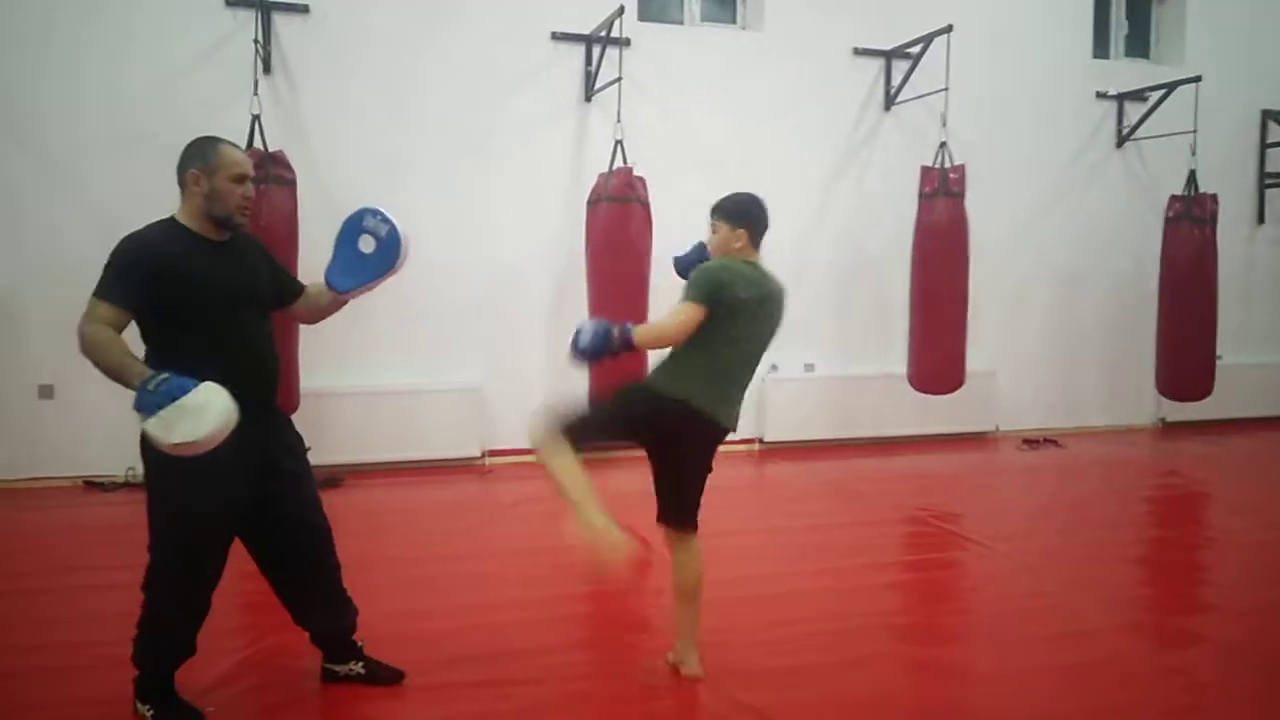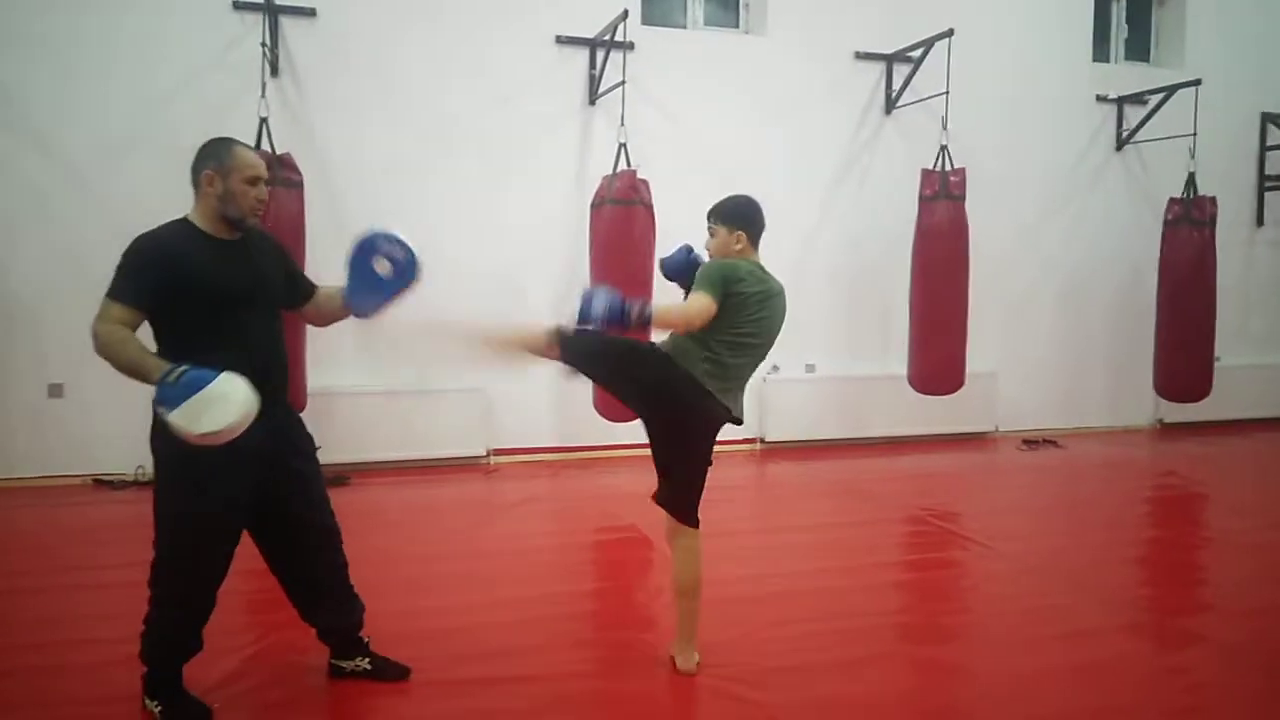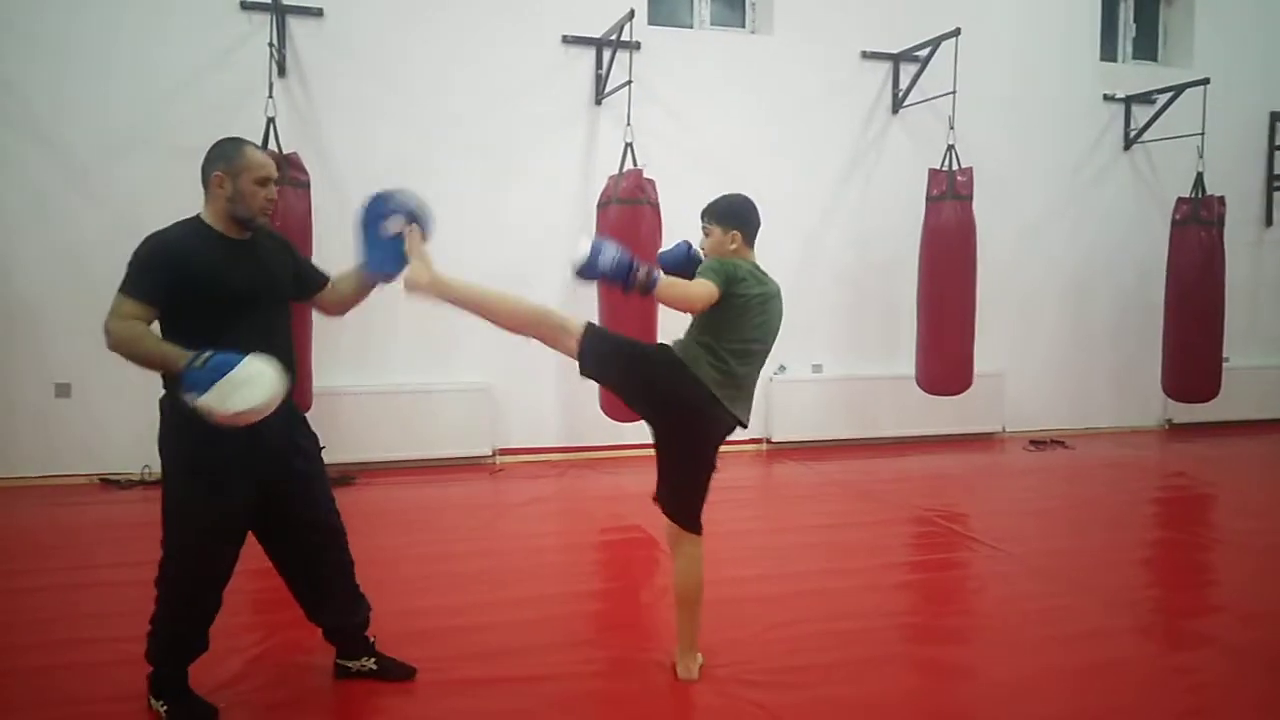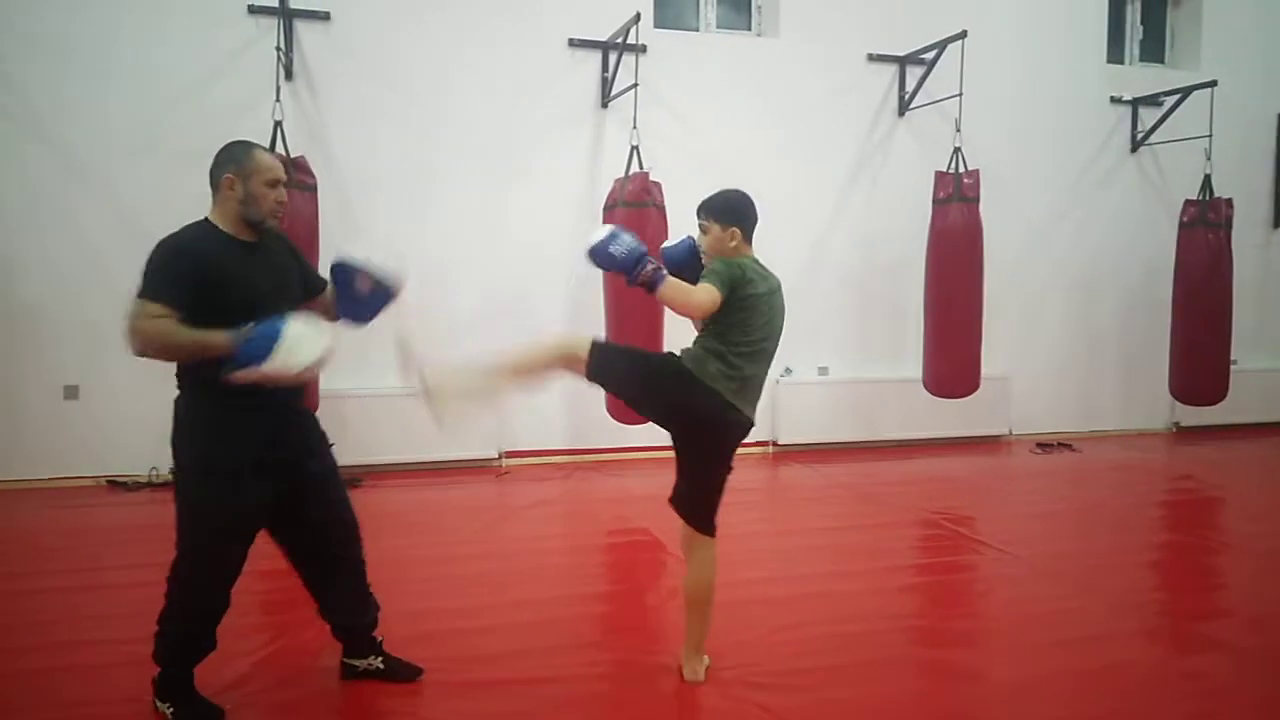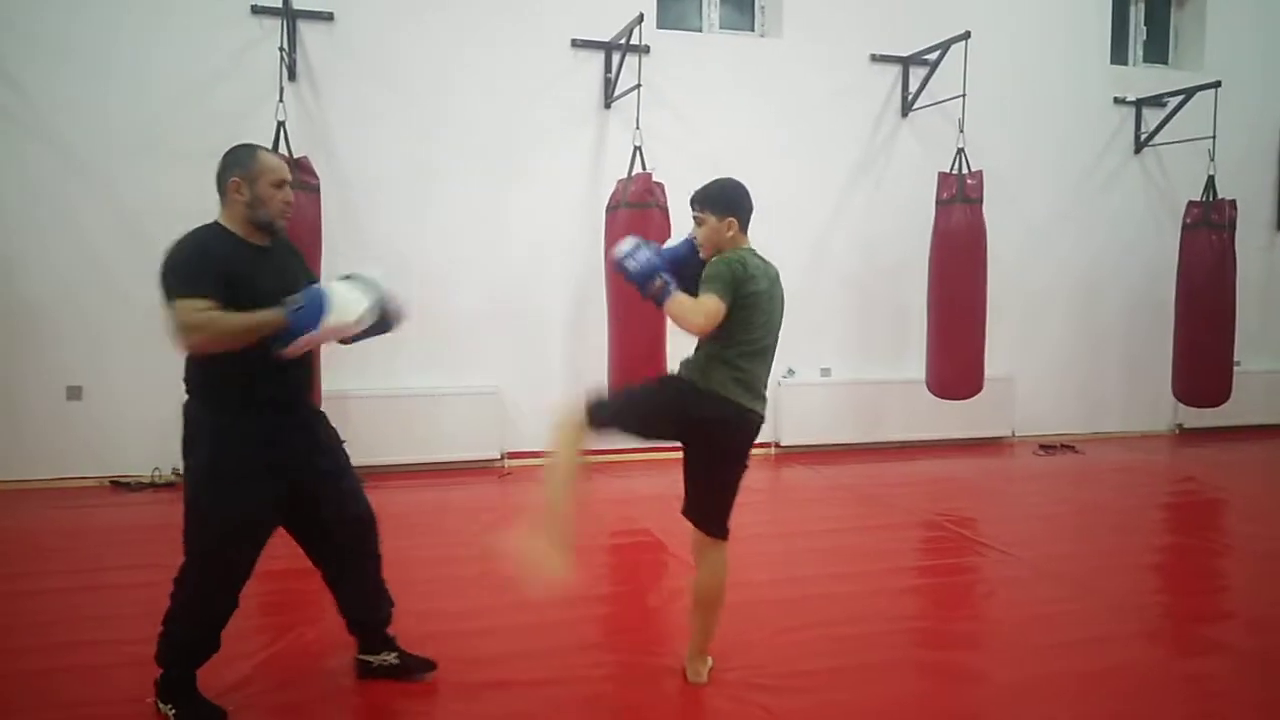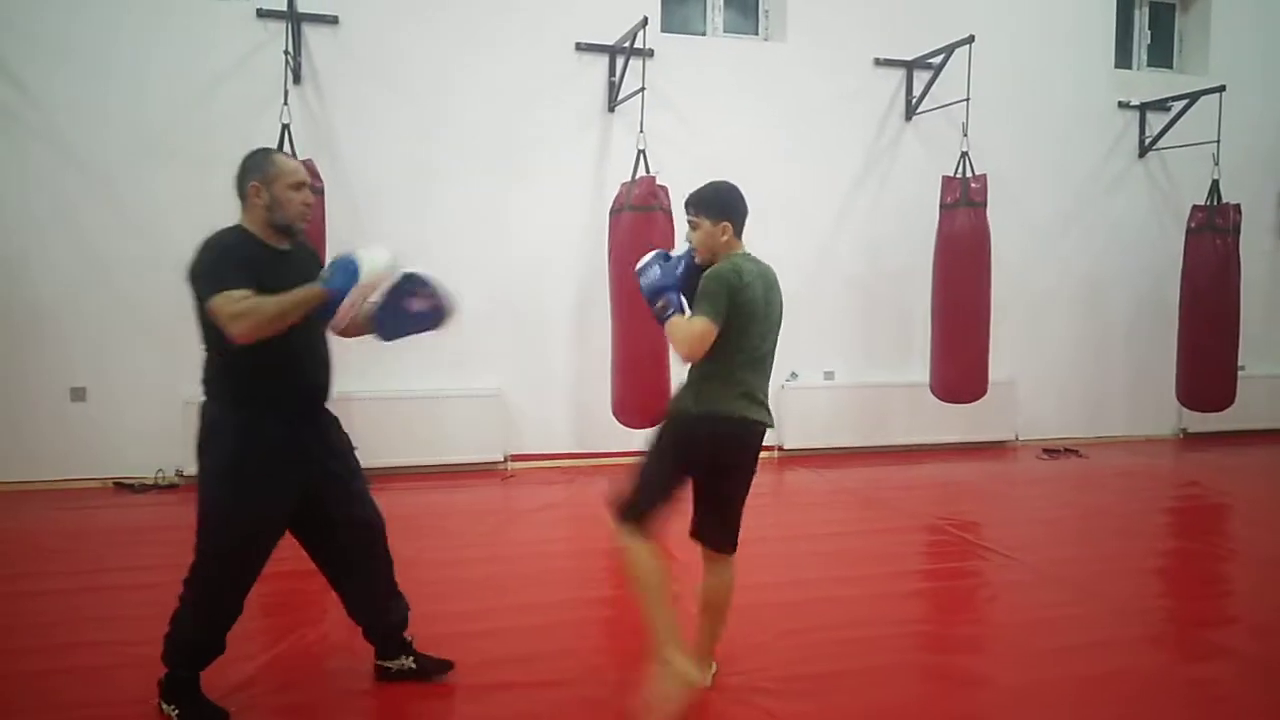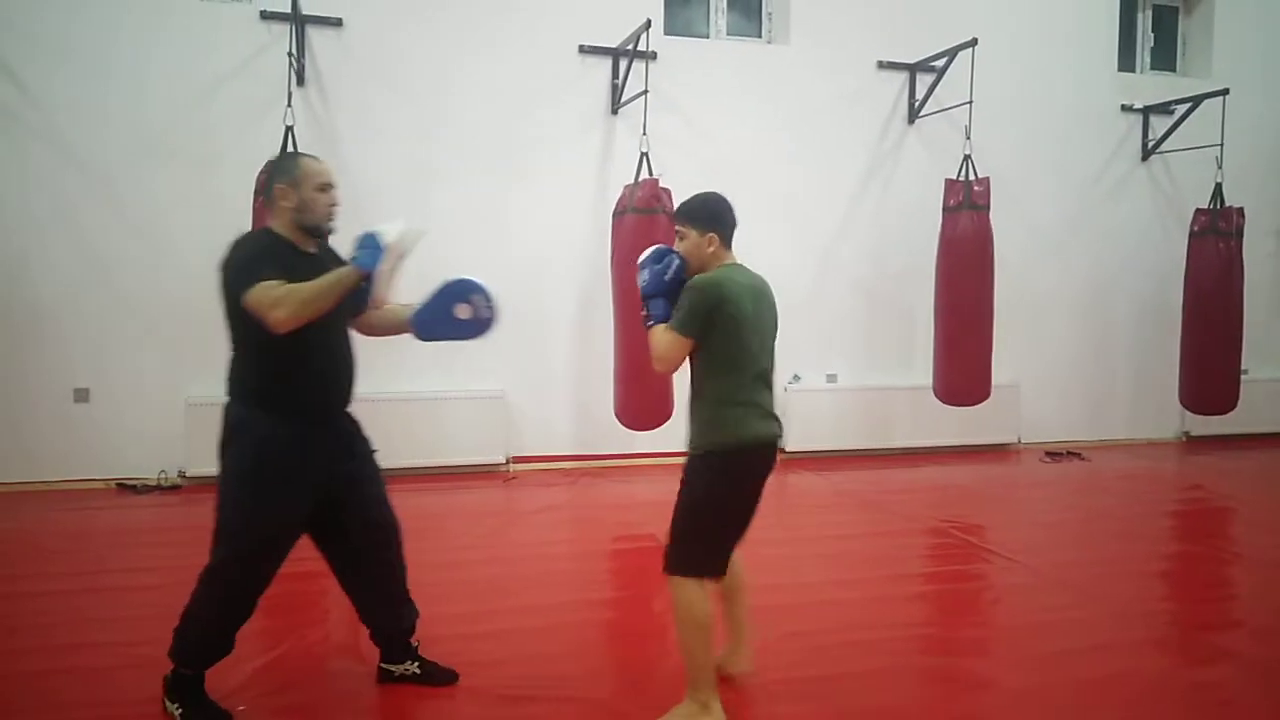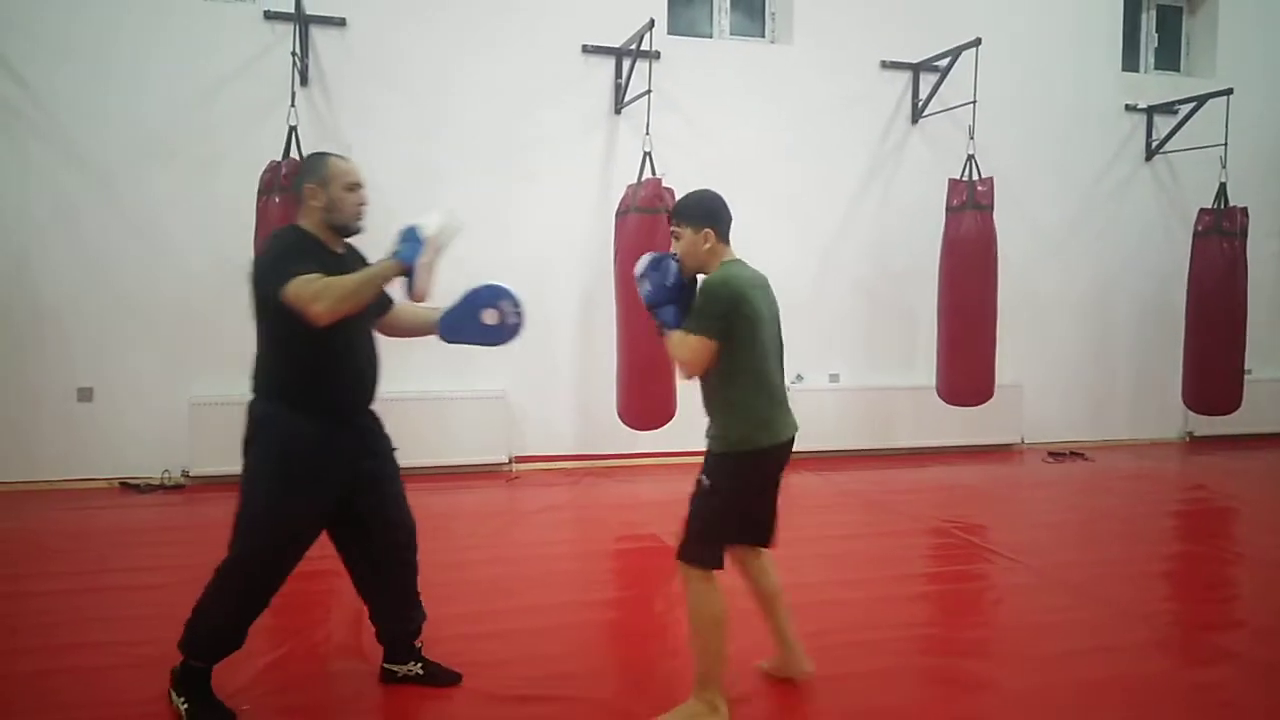
dt=0.1s
person 1, frame 1
left shoulder: (249, 249)
right shoulder: (148, 251)
left elbow: (305, 305)
right elbow: (94, 330)
right wrist: (146, 379)
left hip: (264, 428)
left knee: (307, 541)
right knee: (185, 564)
left ankle: (340, 652)
person 1, frame 2
left shoulder: (263, 249)
right shoulder: (160, 251)
left elbow: (316, 307)
right elbow: (108, 331)
right wrist: (164, 374)
left hip: (274, 427)
right hip: (200, 436)
left knee: (314, 539)
right knee: (191, 562)
left ankle: (347, 648)
person 1, frame 3
left shoulder: (272, 247)
right shoulder: (170, 249)
left elbow: (331, 298)
right elbow: (120, 329)
left wrist: (377, 267)
right wrist: (187, 363)
left hip: (279, 425)
right hip: (206, 435)
left knee: (321, 536)
right knee: (196, 560)
left ankle: (353, 649)
person 1, frame 4
left shoulder: (277, 249)
right shoulder: (185, 251)
left elbow: (328, 302)
right elbow: (144, 333)
right wrist: (234, 342)
left hip: (289, 423)
right hip: (220, 435)
left knee: (334, 533)
right knee: (208, 561)
left ankle: (360, 648)
person 1, frame 5
left shoulder: (283, 250)
right shoulder: (198, 252)
right elbow: (194, 330)
right wrist: (284, 315)
left hip: (298, 425)
right hip: (230, 434)
left knee: (352, 529)
right knee: (215, 562)
left ankle: (375, 646)
person 1, frame 6
left shoulder: (301, 253)
right shoulder: (224, 253)
left elbow: (342, 319)
right elbow: (241, 325)
right wrist: (324, 289)
left hip: (311, 428)
right hip: (246, 437)
left knee: (360, 535)
right knee: (225, 565)
left ankle: (393, 650)
person 1, frame 7
left shoulder: (324, 255)
right shoulder: (253, 253)
left elbow: (369, 317)
right elbow: (281, 314)
right wrist: (360, 269)
left hip: (332, 431)
right hip: (268, 438)
left knee: (375, 540)
right knee: (241, 562)
left ankle: (397, 654)
person 1, frame 8
left shoulder: (350, 256)
right shoulder: (285, 250)
left elbow: (388, 319)
right elbow: (322, 308)
right wrist: (395, 263)
left hip: (355, 429)
right hip: (292, 435)
left knee: (392, 540)
right knee: (259, 559)
left ankle: (402, 654)
person 2, frame 1
left shoulder: (714, 272)
right shoulder: (777, 293)
left elbow: (674, 330)
left wrist: (618, 337)
left hip: (666, 401)
right hip: (709, 420)
left knee: (553, 439)
right knee: (682, 531)
left ankle: (602, 527)
right ankle: (687, 652)
person 2, frame 2
left shoulder: (720, 271)
right shoulder: (776, 295)
left elbow: (692, 318)
left wrist: (633, 312)
left hip: (666, 377)
right hip: (708, 409)
left knee: (553, 339)
right knee: (683, 526)
right ankle: (685, 648)
person 2, frame 3
left shoulder: (724, 268)
right shoulder: (772, 292)
left elbow: (694, 300)
left wrist: (636, 274)
left hip: (678, 380)
right hip: (714, 413)
left knee: (559, 326)
right knee: (686, 533)
left ankle: (434, 280)
right ankle: (687, 655)
person 2, frame 4
left shoulder: (730, 268)
right shoulder: (773, 286)
left elbow: (697, 306)
left wrist: (646, 271)
right wrist: (689, 268)
left hip: (689, 389)
right hip: (729, 417)
left knee: (567, 353)
right knee: (699, 534)
left ankle: (457, 387)
right ankle: (694, 657)
person 2, frame 5
left shoulder: (728, 266)
right shoulder: (770, 275)
left elbow: (700, 321)
left wrist: (659, 281)
right wrist: (690, 274)
left hip: (693, 396)
right hip: (740, 417)
left knee: (578, 421)
right knee: (711, 538)
left ankle: (550, 536)
right ankle: (697, 658)
person 2, frame 6
left shoulder: (721, 277)
right shoulder: (763, 277)
left elbow: (690, 347)
left wrist: (664, 298)
right wrist: (691, 287)
left hip: (701, 419)
right hip: (746, 427)
left knee: (631, 524)
right knee: (718, 549)
left ankle: (674, 660)
right ankle: (702, 660)
person 2, frame 7
left shoulder: (705, 286)
right shoulder: (757, 287)
left elbow: (664, 360)
left wrist: (656, 302)
left hip: (721, 445)
right hip: (759, 438)
left knee: (687, 573)
right knee: (718, 548)
right ankle: (735, 650)
person 2, frame 8
left shoulder: (718, 286)
right shoulder: (753, 280)
left elbow: (690, 362)
left wrist: (666, 309)
right wrist: (685, 300)
left hip: (741, 444)
right hip: (772, 437)
left knee: (698, 564)
right knee: (747, 546)
right ankle: (791, 655)
